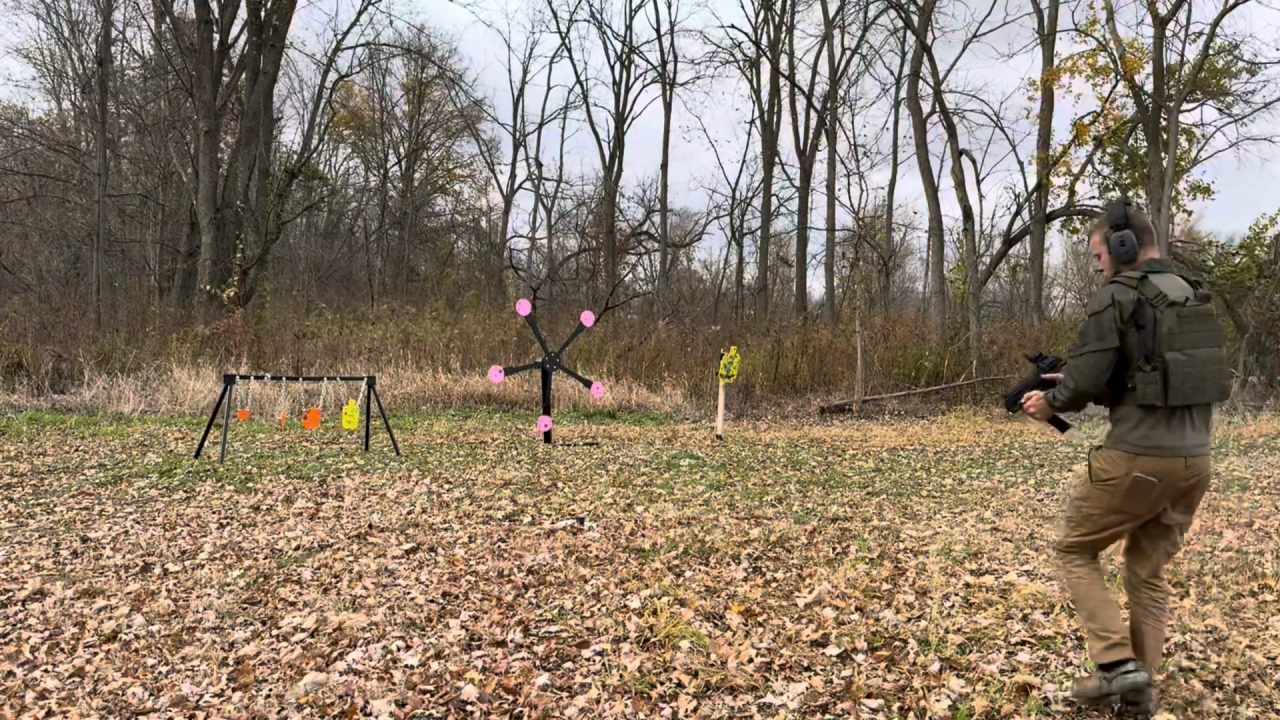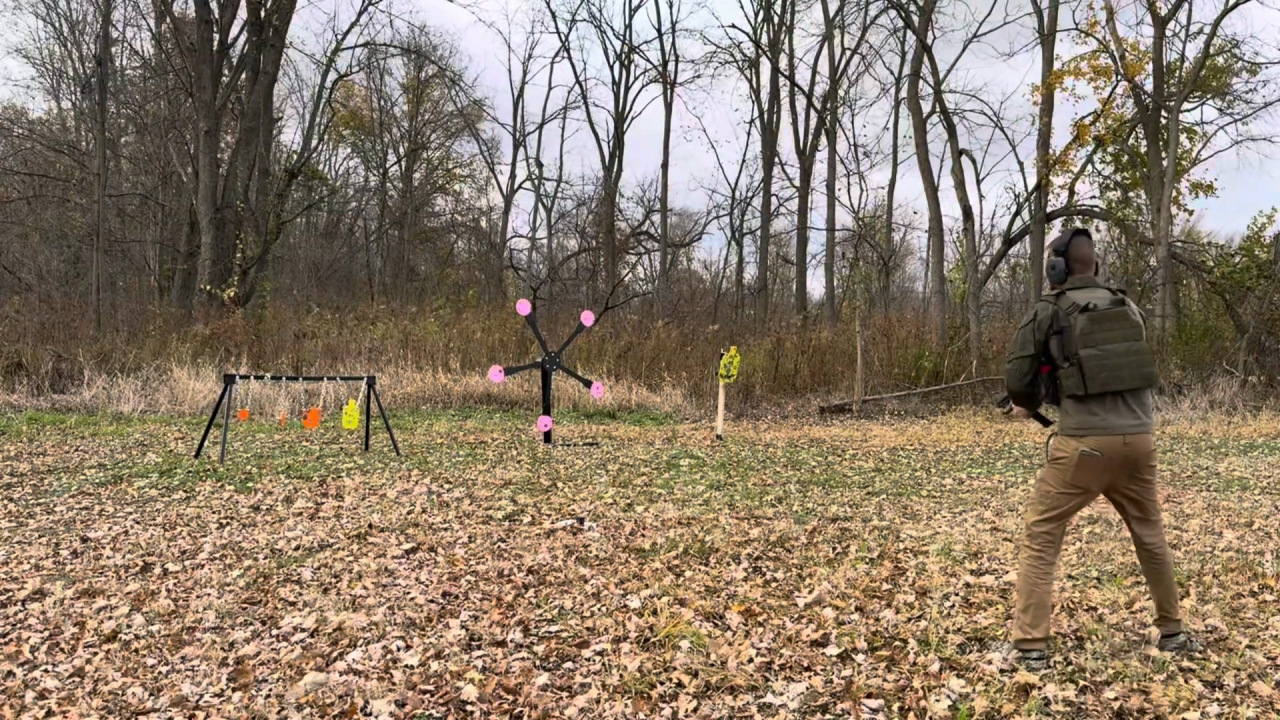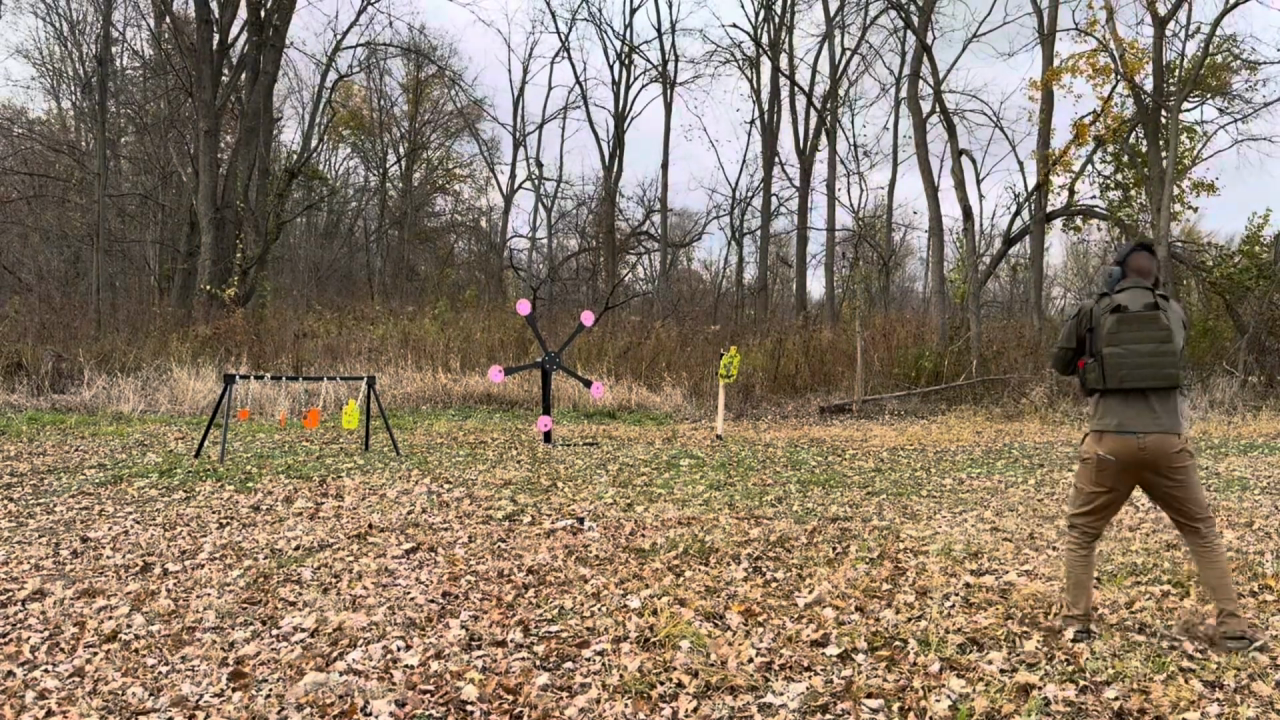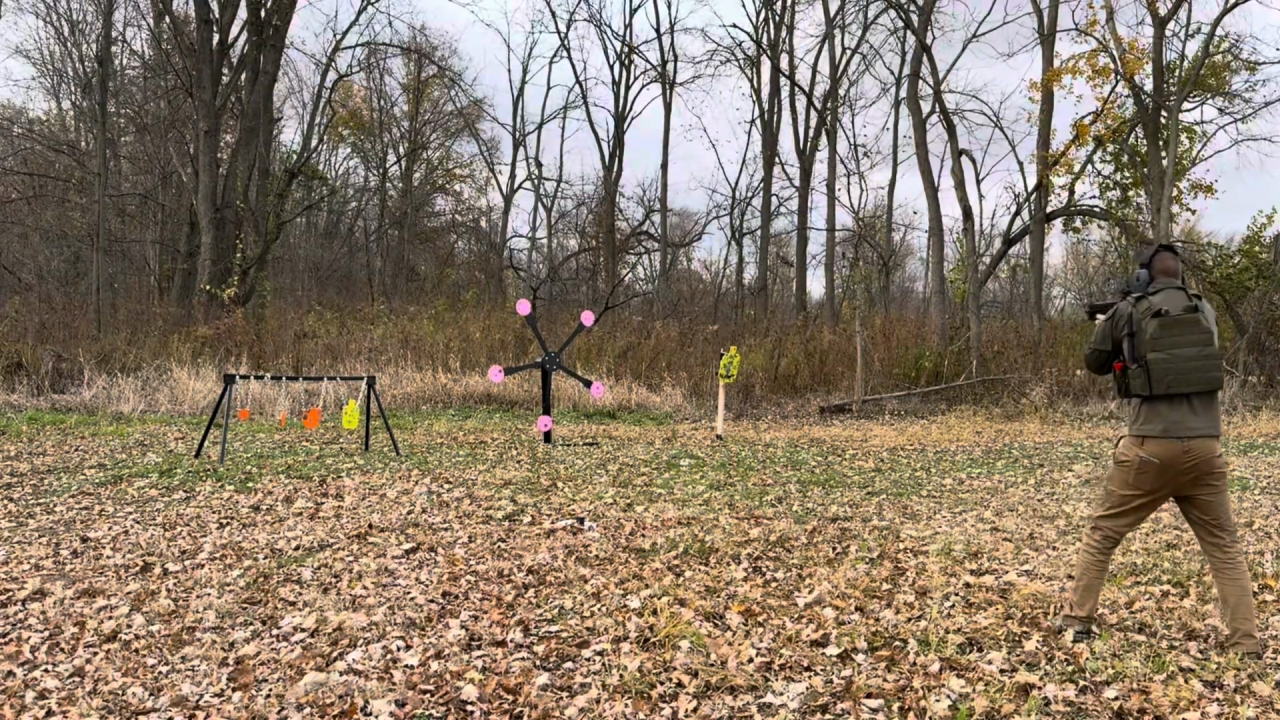
dt=0.7s
person 1, frame 1
left shoulder: (1116, 298)
right shoulder: (1192, 297)
left elbow: (1088, 379)
left wrist: (1051, 401)
right wrist: (1071, 383)
left hip: (1136, 460)
right hip: (1194, 462)
left knee: (1074, 549)
right knee: (1147, 577)
left ankle: (1117, 663)
person 1, frame 2
left shoulder: (1047, 313)
right shoulder: (1129, 309)
left elbow: (1017, 382)
left wrist: (1026, 405)
left hip: (1084, 444)
right hip: (1137, 441)
left knee: (1039, 540)
right knee: (1149, 536)
left ankle: (1031, 645)
right ankle: (1172, 629)
person 1, frame 3
left shoulder: (1091, 310)
right shoulder: (1175, 313)
left elbow: (1062, 363)
left hip: (1109, 444)
right hip: (1165, 443)
left knee: (1081, 533)
right knee: (1201, 531)
left ankle: (1076, 624)
right ankle: (1233, 626)
person 1, frame 4
left shoulder: (1126, 313)
right shoulder: (1206, 311)
left elbow: (1095, 362)
left wrist: (1105, 325)
left hip: (1149, 447)
right hip: (1204, 447)
left knee: (1102, 533)
right knee: (1224, 545)
left ankle: (1077, 620)
right ankle: (1246, 643)
